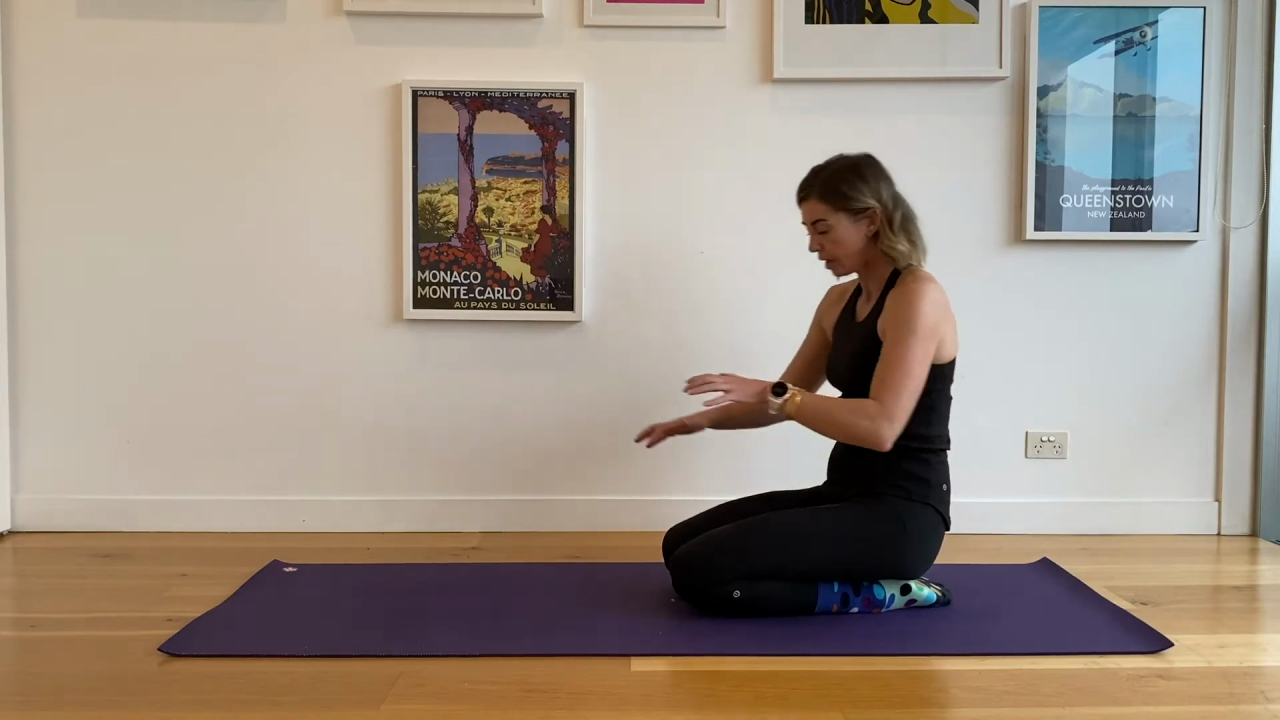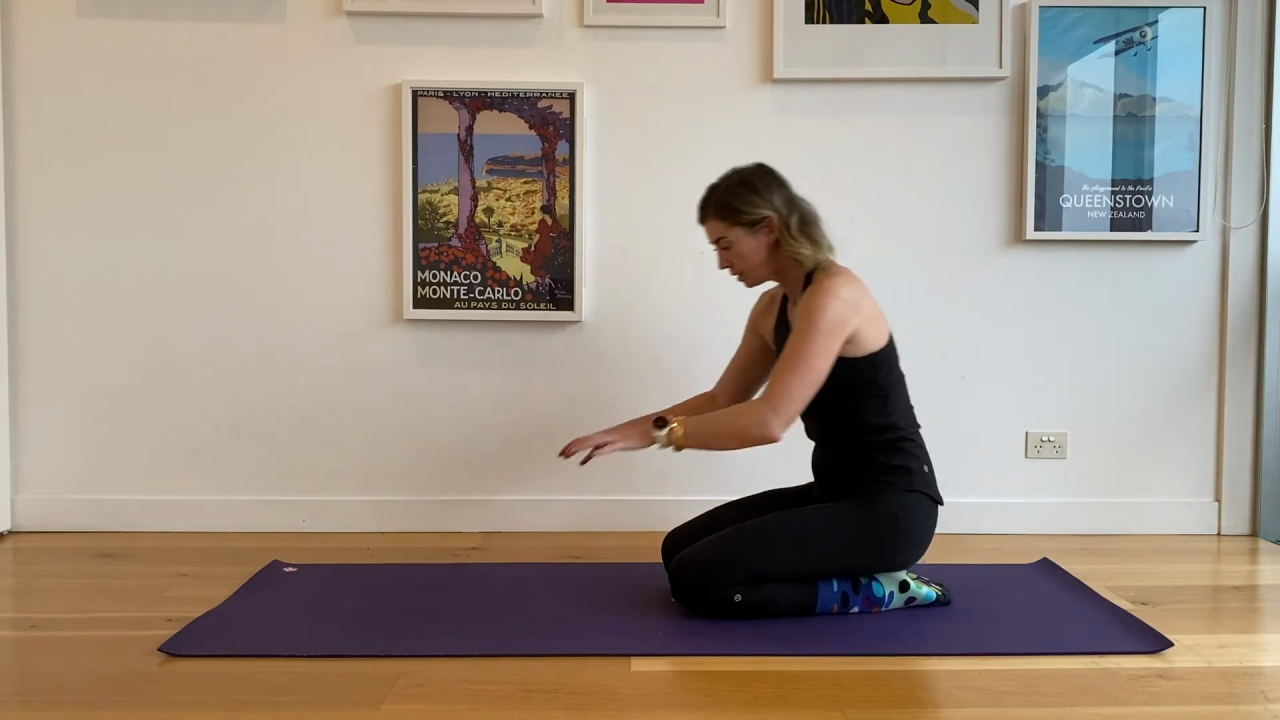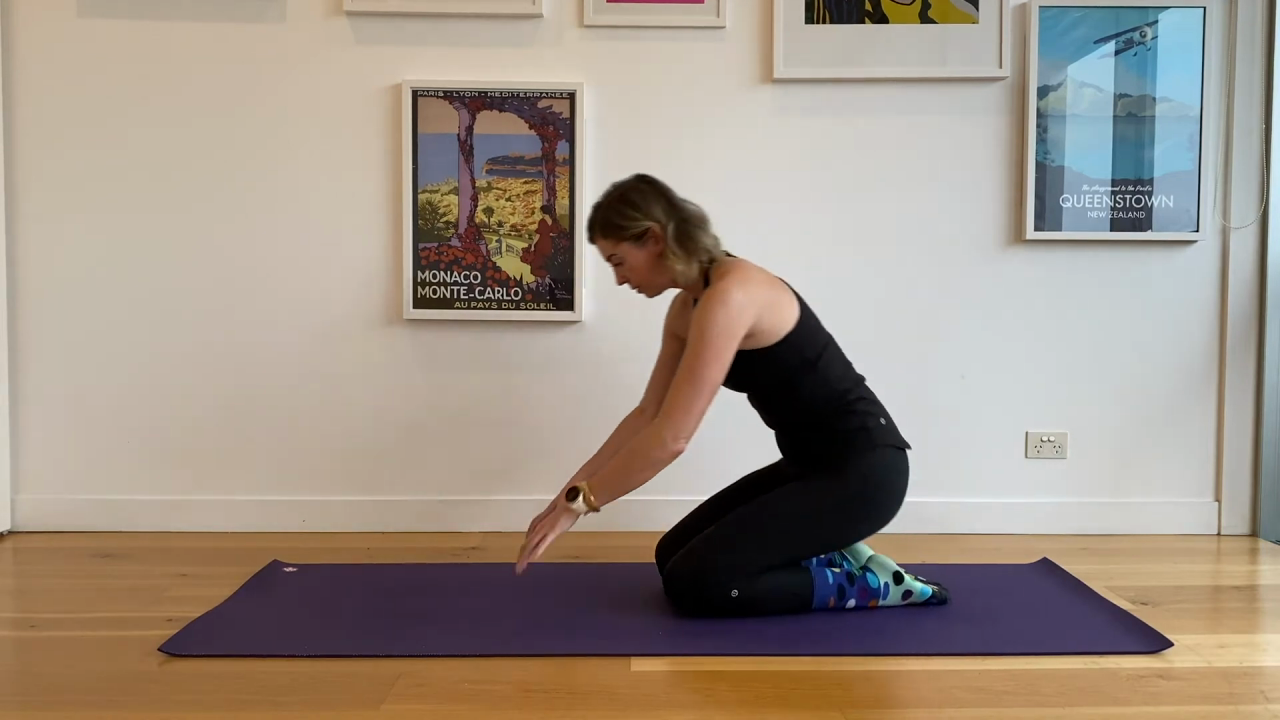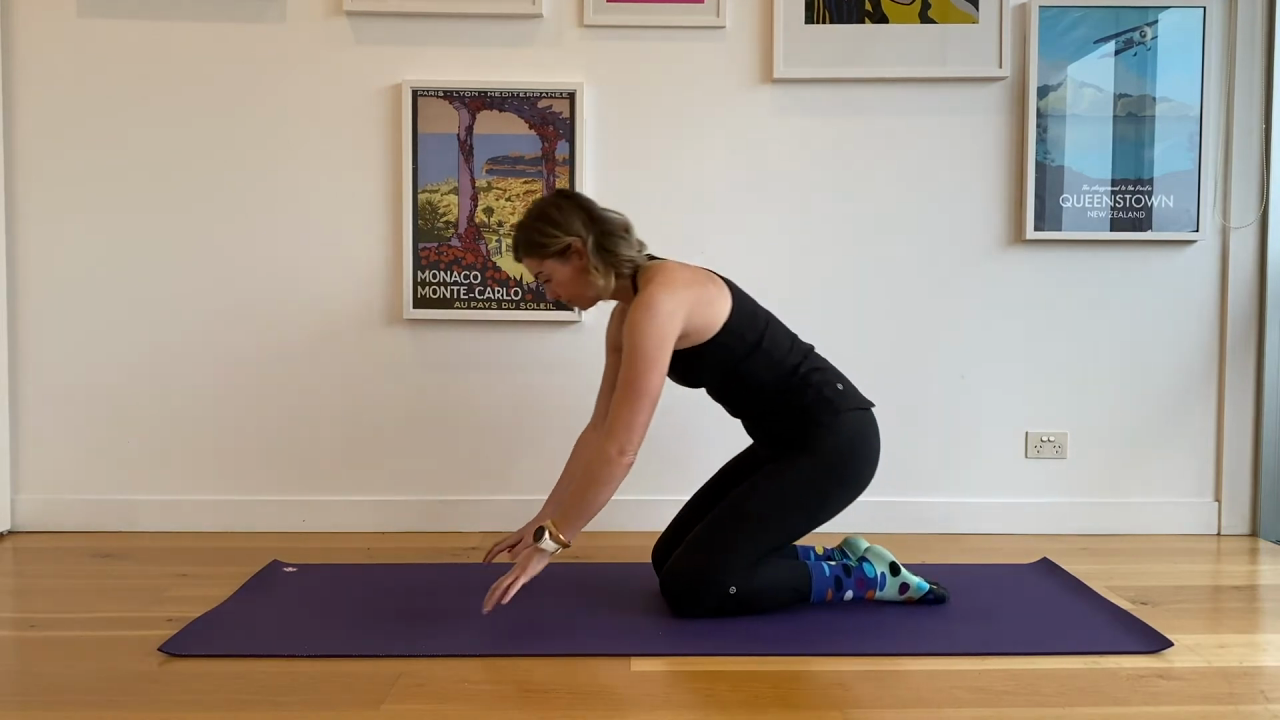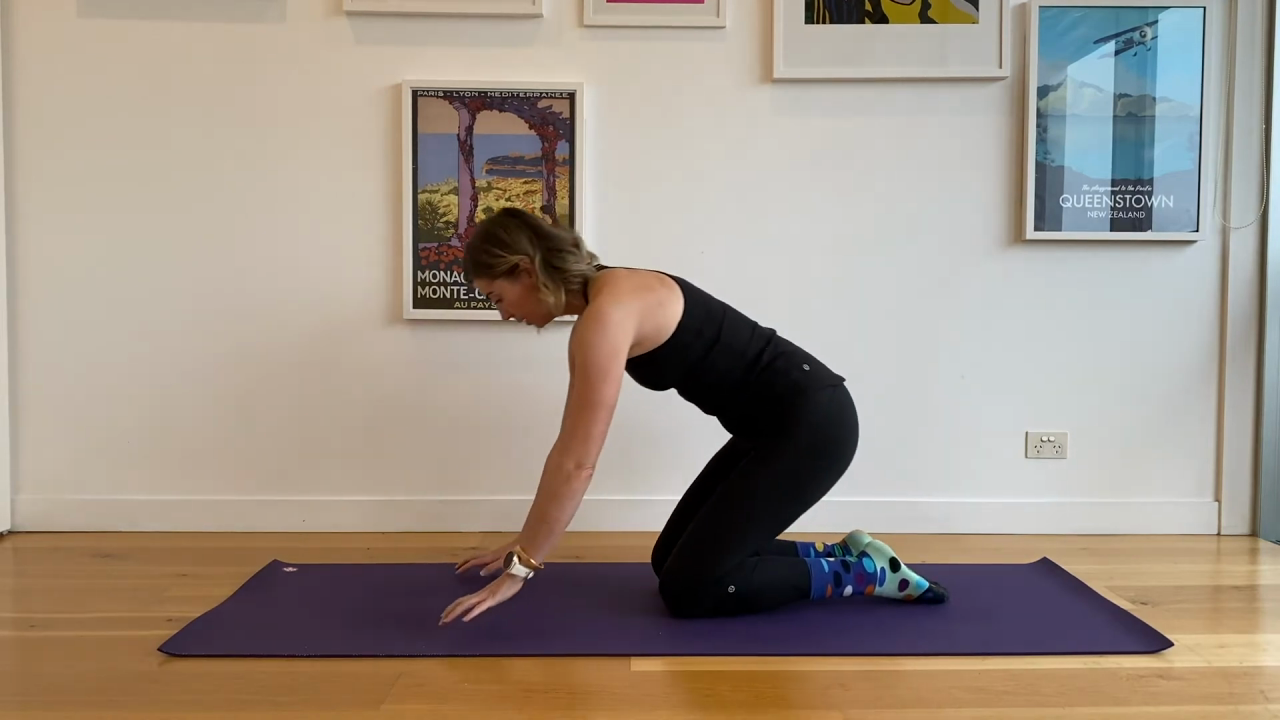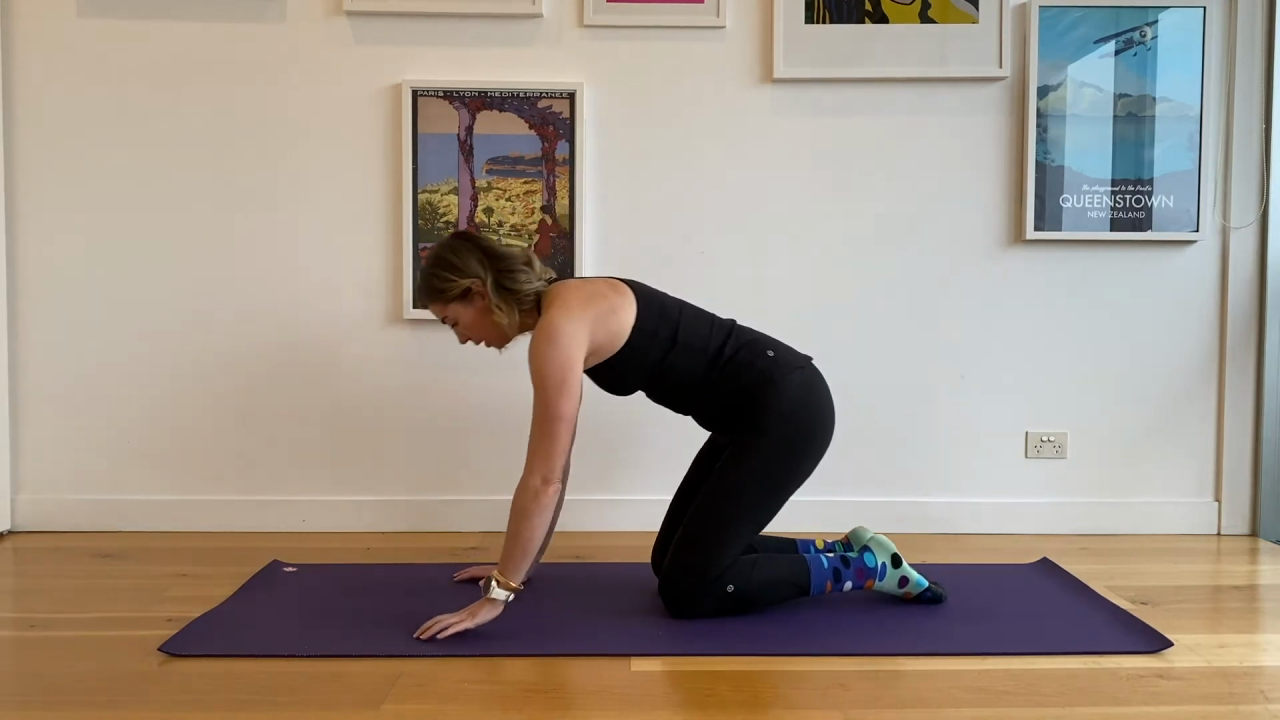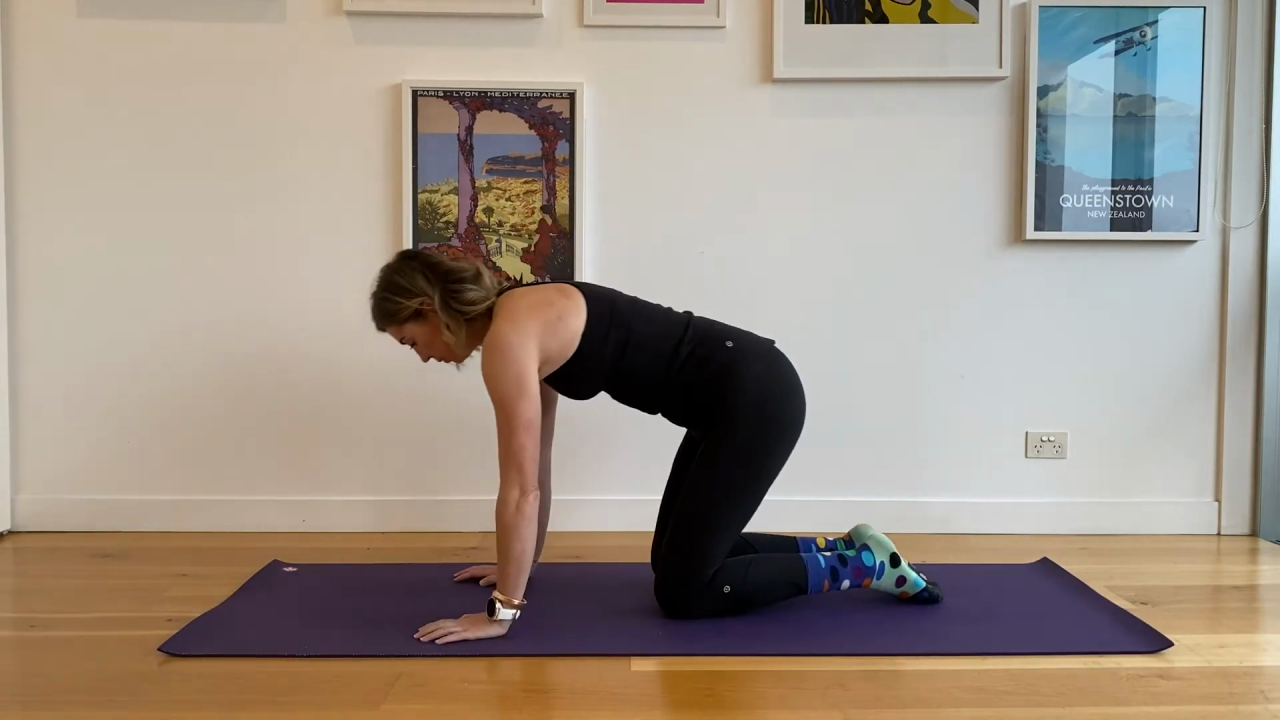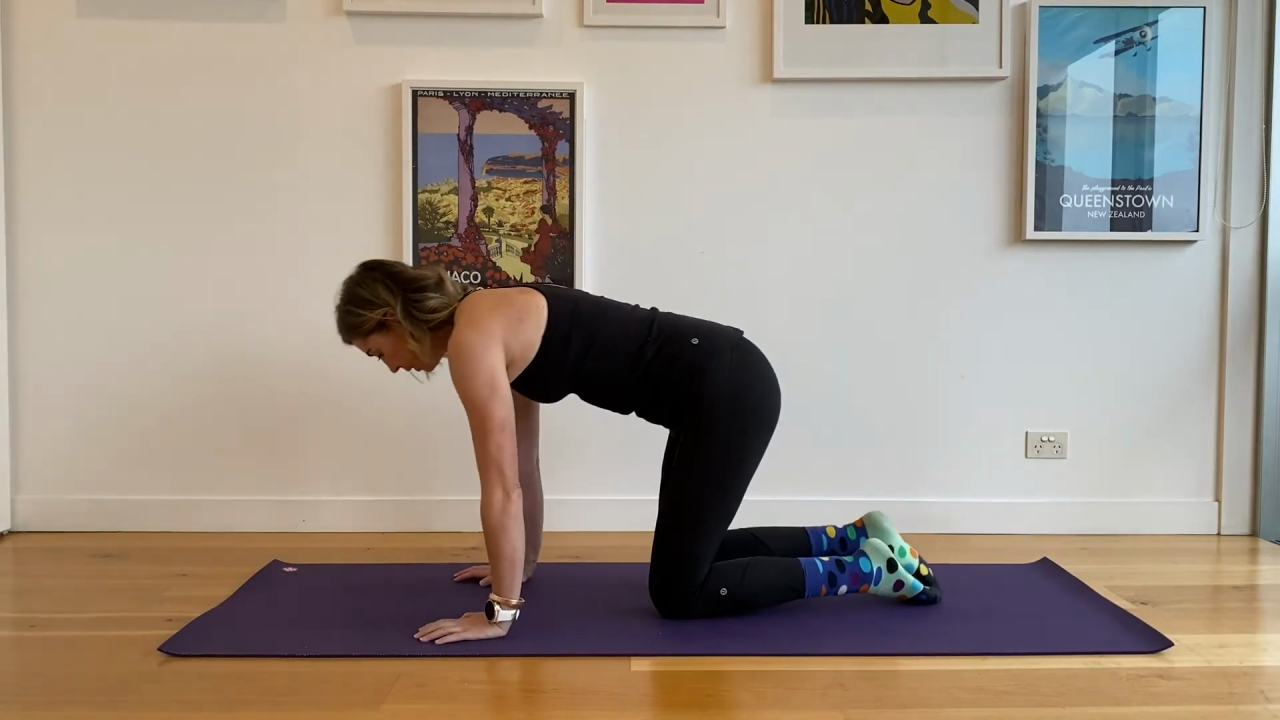
dt=0.2s
person 1, frame 1
left shoulder: (919, 297)
right shoulder: (841, 301)
left elbow: (879, 426)
right elbow: (790, 394)
left wrist: (772, 396)
right wrist: (707, 417)
left hip: (899, 514)
right hip: (847, 496)
left knee: (702, 574)
right knee: (682, 546)
left ankle: (871, 594)
right ankle: (860, 579)
person 1, frame 2
left shoulder: (835, 296)
right shoulder: (774, 306)
left elbow: (770, 422)
right elbow: (725, 399)
left wrist: (659, 432)
right wrist: (639, 424)
left hip: (889, 507)
right hip: (839, 492)
left knee: (700, 581)
right knee: (681, 551)
left ankle: (867, 593)
right ankle: (855, 570)
person 1, frame 3
left shoulder: (731, 297)
right shoulder: (685, 308)
left elbow: (671, 437)
right elbow: (647, 415)
left wrist: (578, 500)
right wrist: (573, 490)
left hip: (862, 469)
right hip: (811, 460)
left knee: (693, 584)
right knee: (675, 556)
left ankle: (861, 584)
right ankle: (835, 559)
person 1, frame 4
left shoulder: (659, 301)
right shoulder: (631, 310)
left elbow: (620, 450)
right elbow: (600, 429)
left wrist: (549, 543)
right wrist: (545, 521)
left hip: (834, 438)
right hip: (789, 437)
left knee: (692, 587)
right knee: (672, 559)
left ankle: (858, 577)
right ankle: (837, 557)
person 1, frame 5
left shoulder: (609, 312)
right shoulder: (599, 308)
left elbow: (579, 464)
right elbow: (570, 448)
left wrist: (518, 568)
right wrist: (523, 545)
left hip: (813, 420)
right hip: (775, 421)
left knee: (690, 587)
right knee: (672, 559)
left ankle: (860, 573)
right ankle: (839, 553)
person 1, frame 6
left shoulder: (560, 326)
right shoulder: (562, 316)
left elbow: (544, 477)
right elbow: (552, 464)
left wrist: (500, 591)
right wrist: (520, 559)
left hip: (788, 406)
right hip: (761, 405)
left knee: (689, 589)
right knee: (671, 561)
left ankle: (861, 567)
right ankle: (841, 550)
person 1, frame 7
left shoulder: (508, 337)
right shoulder: (525, 324)
left elbow: (520, 487)
right elbow: (534, 470)
left wrist: (503, 608)
right wrist: (520, 564)
left hip: (756, 396)
right hip: (741, 390)
left knee: (684, 591)
right knee: (681, 558)
left ankle: (858, 565)
right ankle: (840, 547)
person 1, frame 8
left shoulder: (470, 341)
right shoulder: (495, 329)
left elbow: (502, 489)
right elbow: (521, 470)
left wrist: (502, 610)
right wrist: (520, 563)
left hip: (729, 390)
right hip: (722, 382)
left knee: (679, 591)
right knee: (696, 553)
left ankle: (860, 571)
right ankle: (853, 538)
